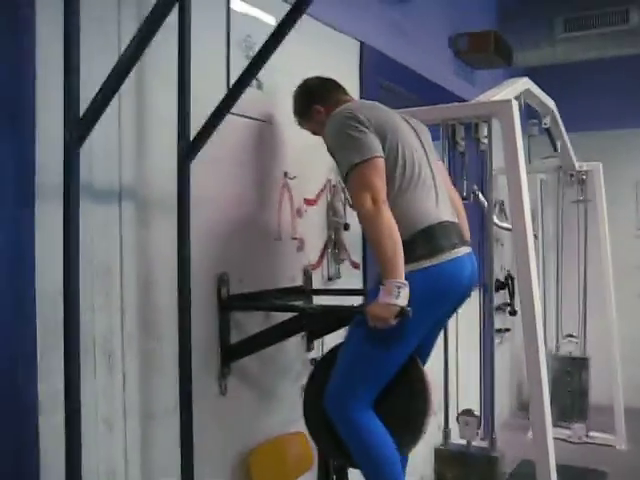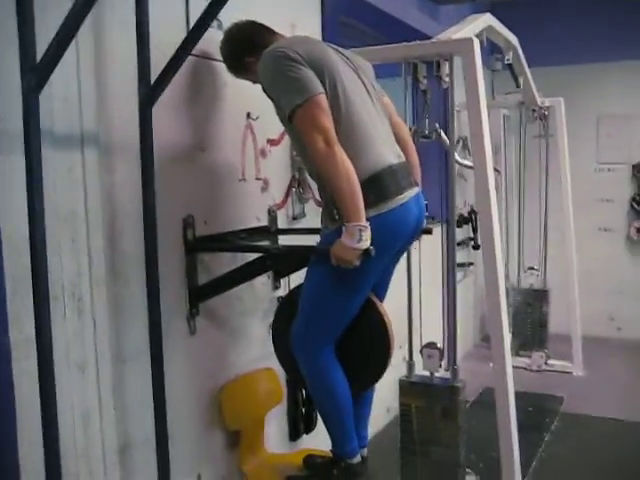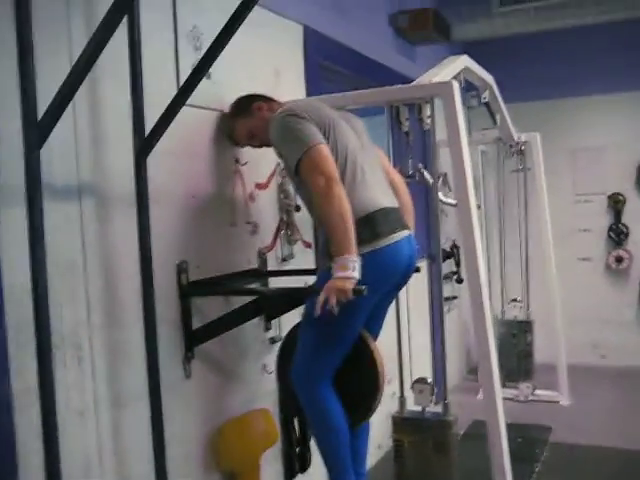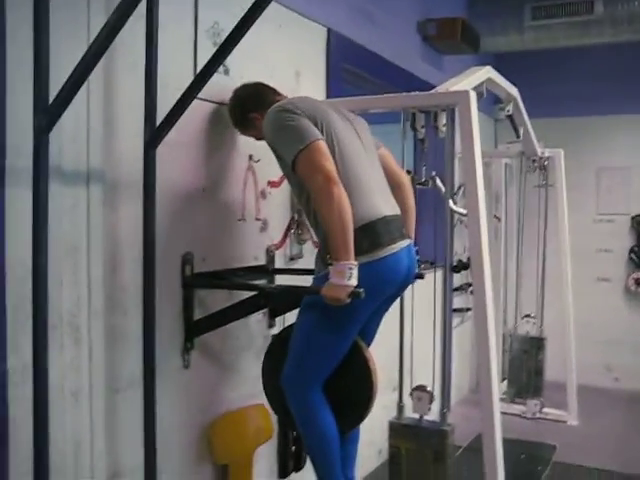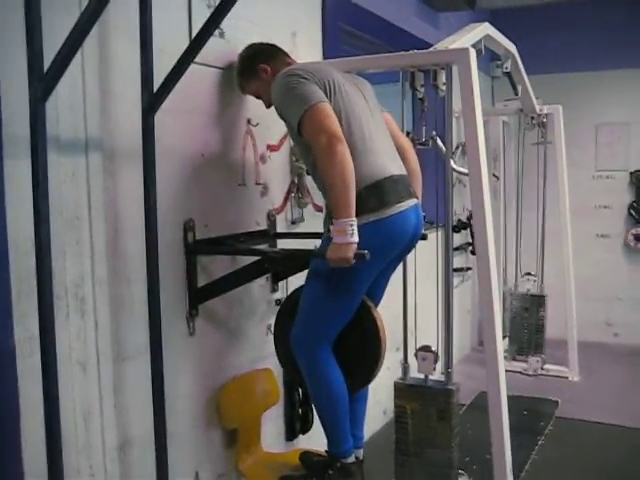
dt=1s
person 1, frame 1
left shoulder: (346, 120)
right shoulder: (402, 122)
left elbow: (373, 203)
right elbow: (451, 197)
left wrist: (392, 290)
left hip: (425, 267)
right hip: (458, 262)
left knee: (345, 398)
right knee: (388, 392)
person 1, frame 2
left shoulder: (278, 59)
right shoulder: (342, 57)
left elbow: (325, 144)
right elbow: (400, 129)
left wrist: (353, 230)
left hip: (374, 213)
right hip: (406, 202)
left knee: (311, 342)
right knee: (351, 333)
person 1, frame 3
left shoulder: (286, 119)
right shoulder: (339, 118)
left elbow: (328, 184)
right elbow: (396, 180)
left wrist: (344, 267)
left hip: (368, 251)
right hip: (399, 244)
left knee: (310, 378)
person 1, frame 4
left shoulder: (280, 116)
right shoulder: (344, 116)
left elbow: (328, 185)
right elbow: (401, 181)
left wrist: (343, 271)
left hip: (366, 262)
right hip: (400, 254)
left knee: (300, 381)
right knee: (338, 374)
person 1, frame 5
left shoulder: (290, 80)
right shoulder: (347, 80)
left elbow: (333, 143)
right elbow: (404, 146)
left wrist: (343, 229)
left hip: (372, 219)
right hip: (404, 213)
left knee: (310, 342)
right knee: (346, 336)
